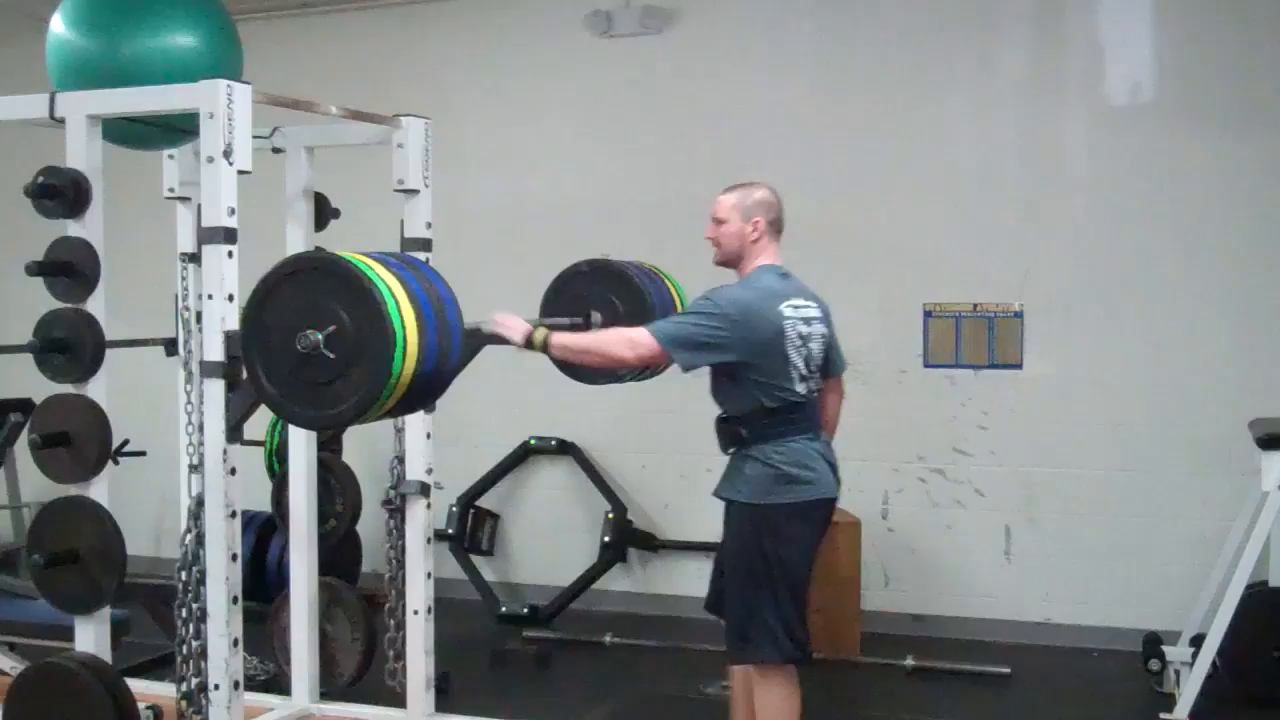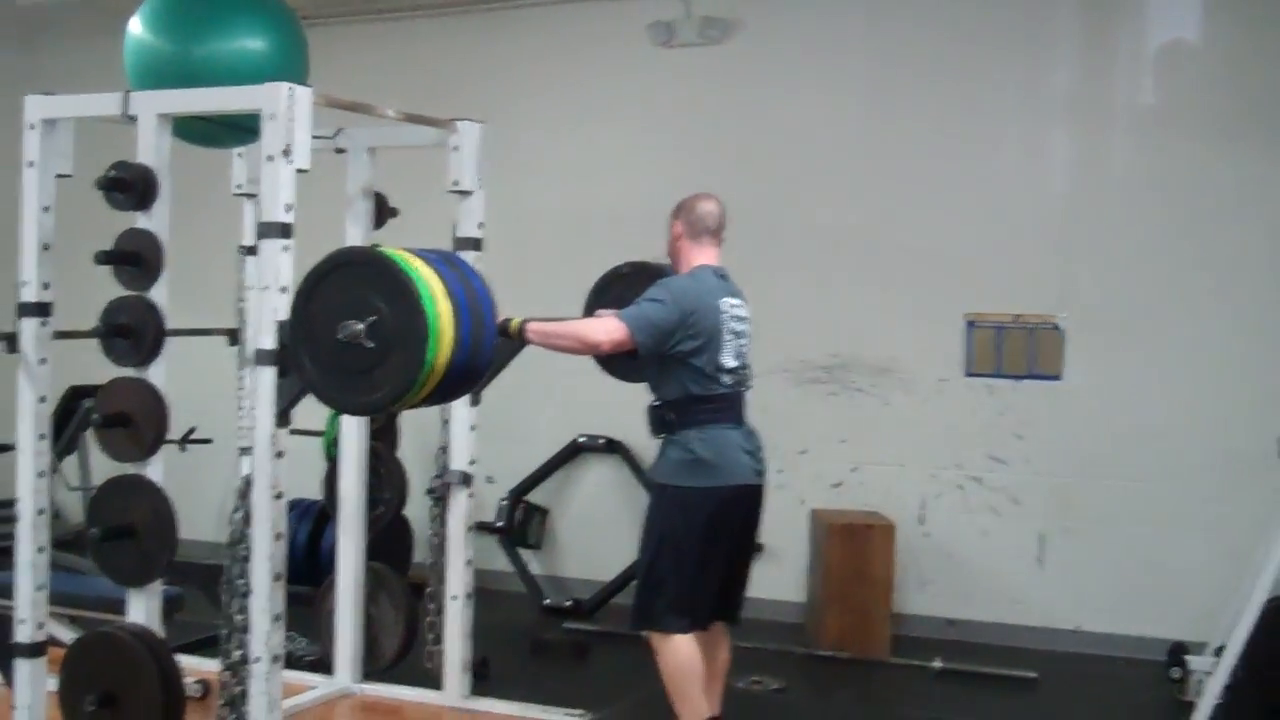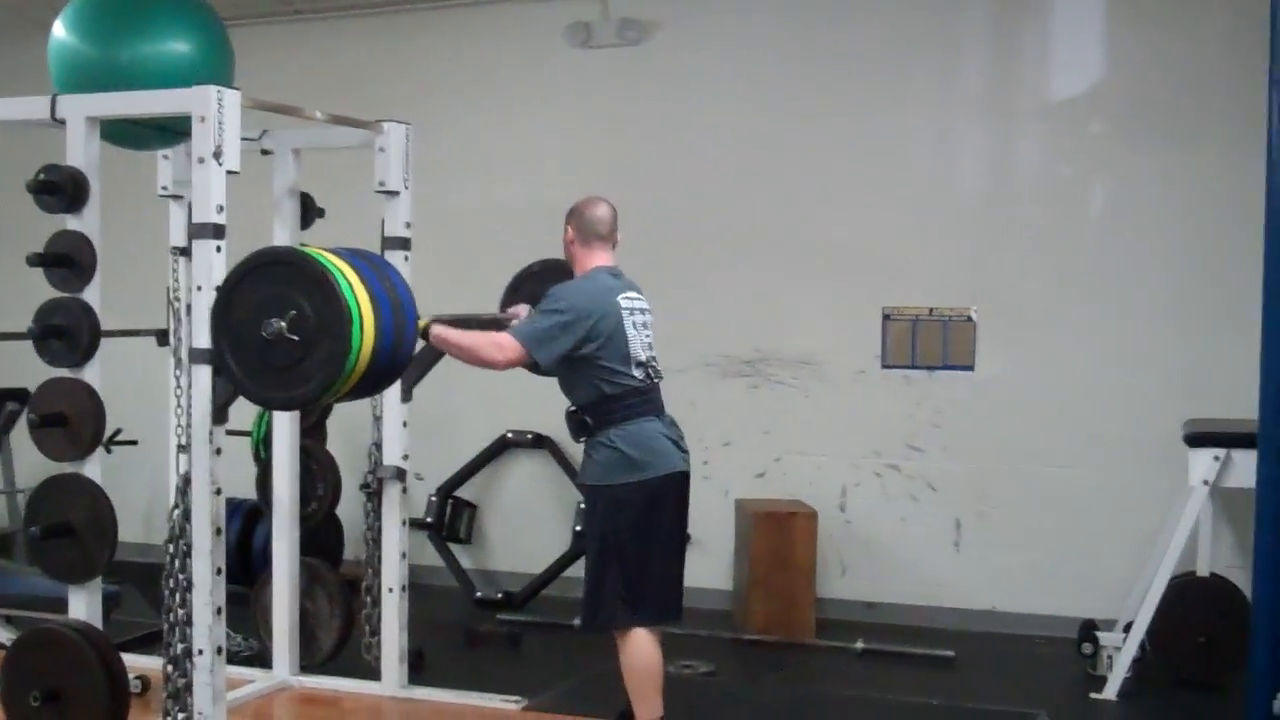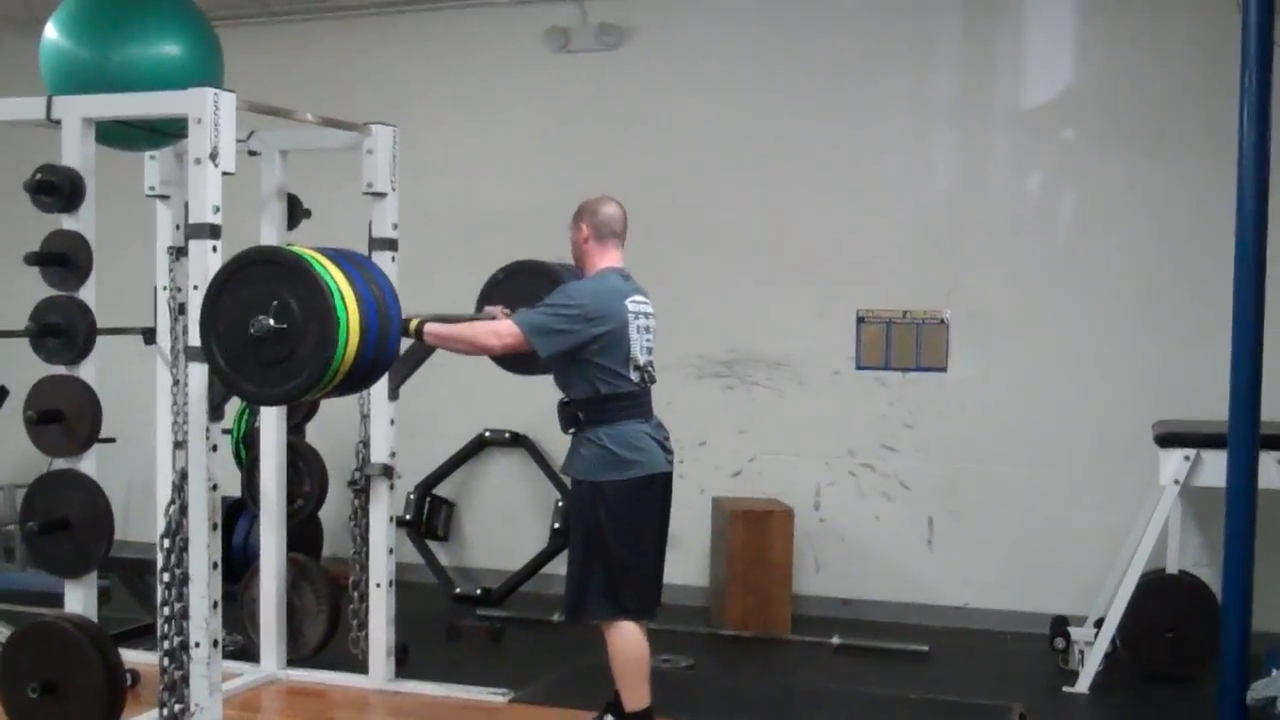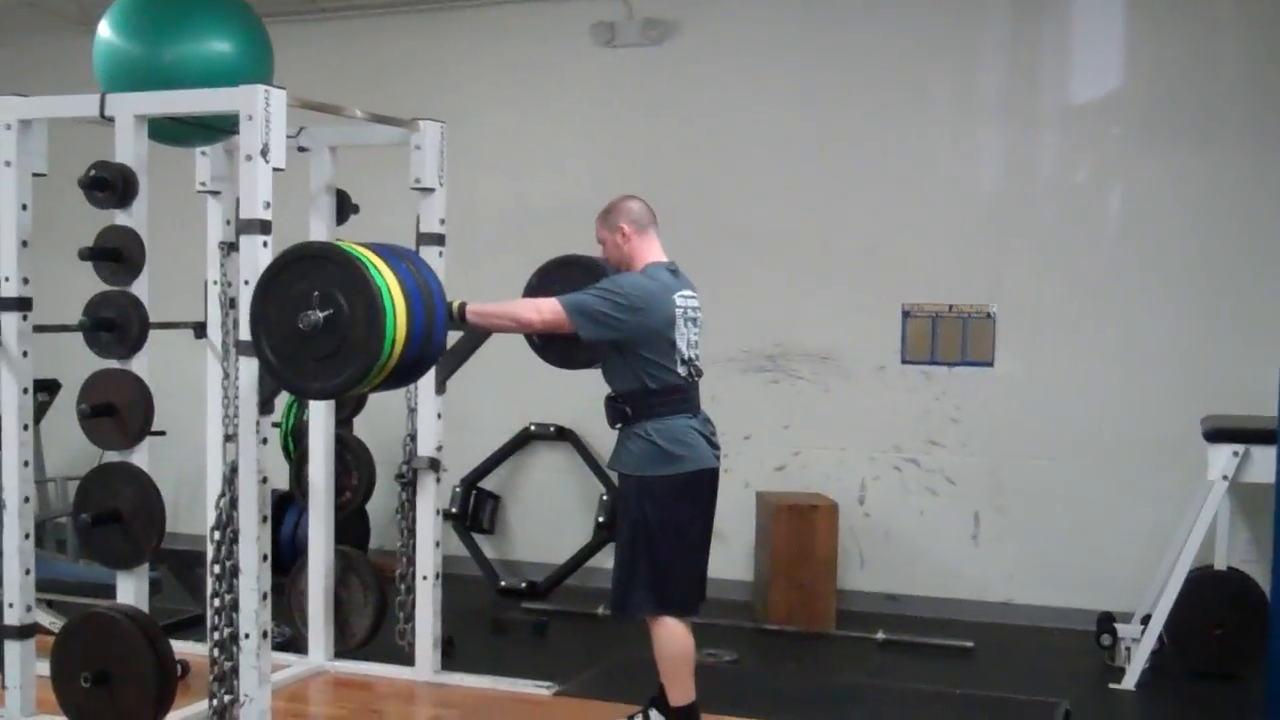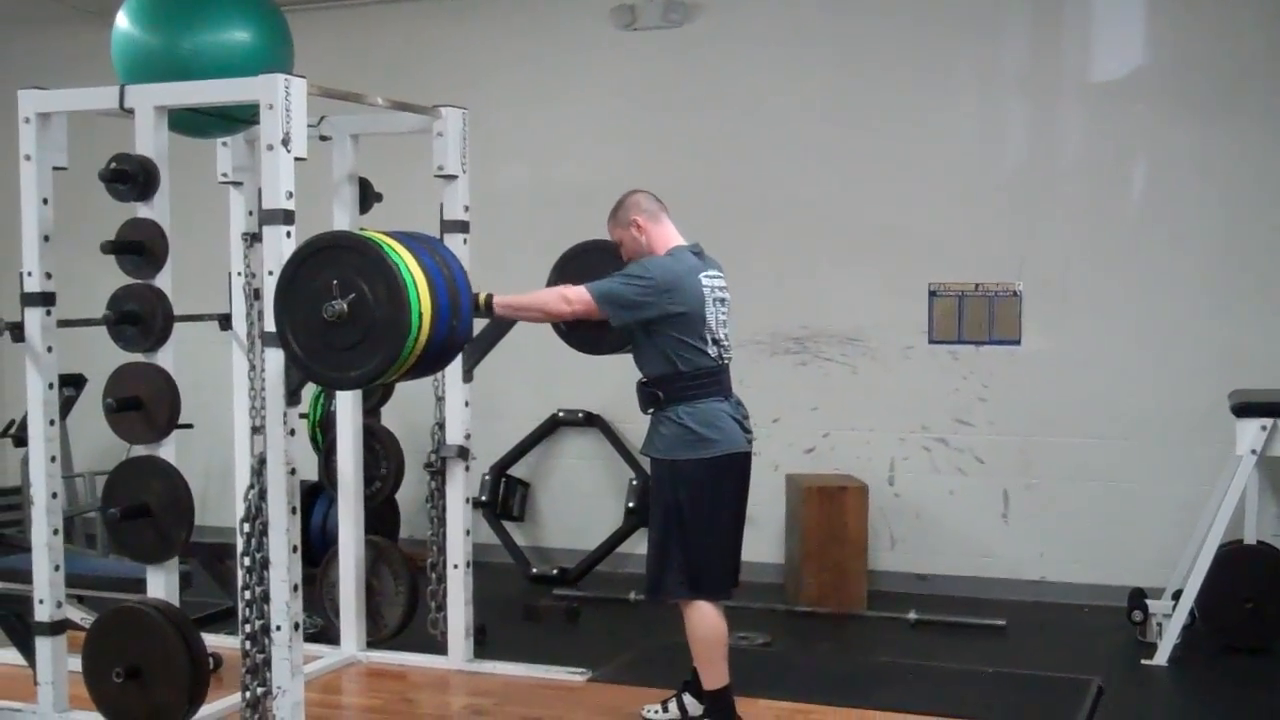
dt=0.7s
person 1, frame 1
left shoulder: (737, 306)
right shoulder: (809, 302)
left elbow: (630, 350)
right elbow: (832, 389)
left wrist: (532, 336)
left hip: (771, 486)
right hip: (801, 478)
left knee: (767, 644)
right knee: (742, 617)
person 1, frame 2
left shoulder: (678, 293)
right shoulder: (730, 296)
left elbow: (603, 337)
left wrist: (516, 327)
right wrist: (624, 321)
left hip: (697, 468)
right hip: (739, 466)
left knee: (666, 618)
right knee: (709, 615)
person 1, frame 3
left shoulder: (578, 299)
right shoulder: (623, 292)
left elbow: (501, 353)
left wrist: (427, 330)
right wrist: (534, 322)
left hip: (626, 465)
right hip: (657, 457)
left knee: (630, 611)
right knee: (640, 605)
person 1, frame 4
left shoulder: (587, 297)
right shoulder: (630, 295)
left elbow: (496, 340)
left wrist: (418, 329)
right wrist: (516, 318)
left hip: (613, 463)
right hip: (640, 458)
left knee: (617, 606)
right knee: (623, 601)
person 1, frame 5
left shoulder: (635, 291)
right shoulder: (676, 286)
left elbow: (538, 315)
left wrist: (460, 311)
left hip: (660, 457)
right hip: (685, 451)
left knee: (662, 601)
right knee: (667, 595)
person 1, frame 6
left shoulder: (661, 274)
right shoulder: (700, 267)
left elbow: (568, 303)
left wrist: (485, 303)
left hip: (693, 440)
right hip: (715, 434)
left knee: (694, 585)
right knee: (698, 580)
